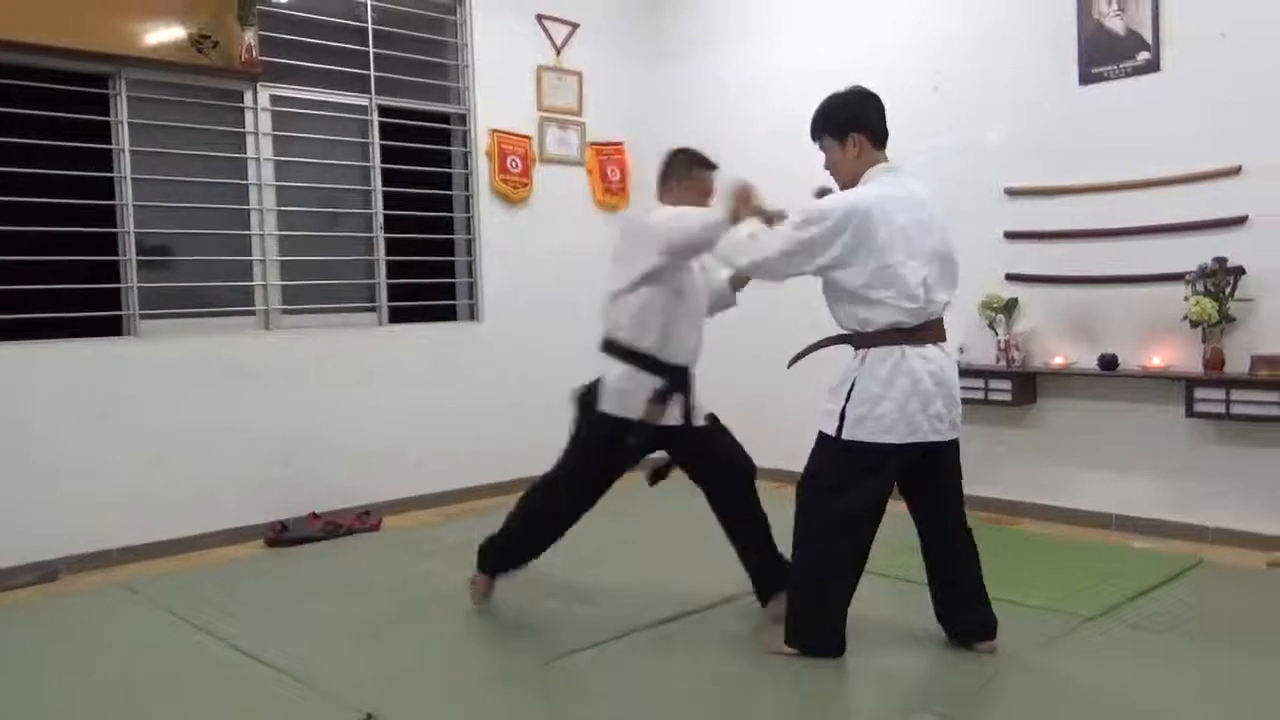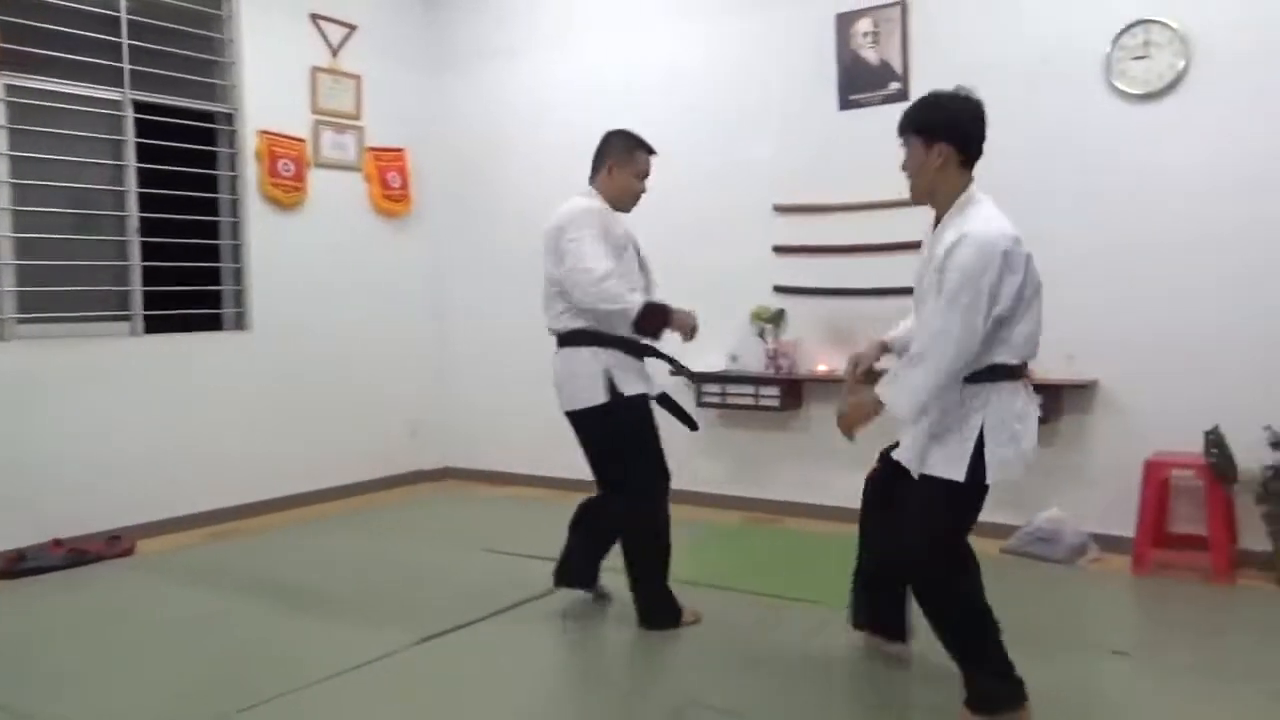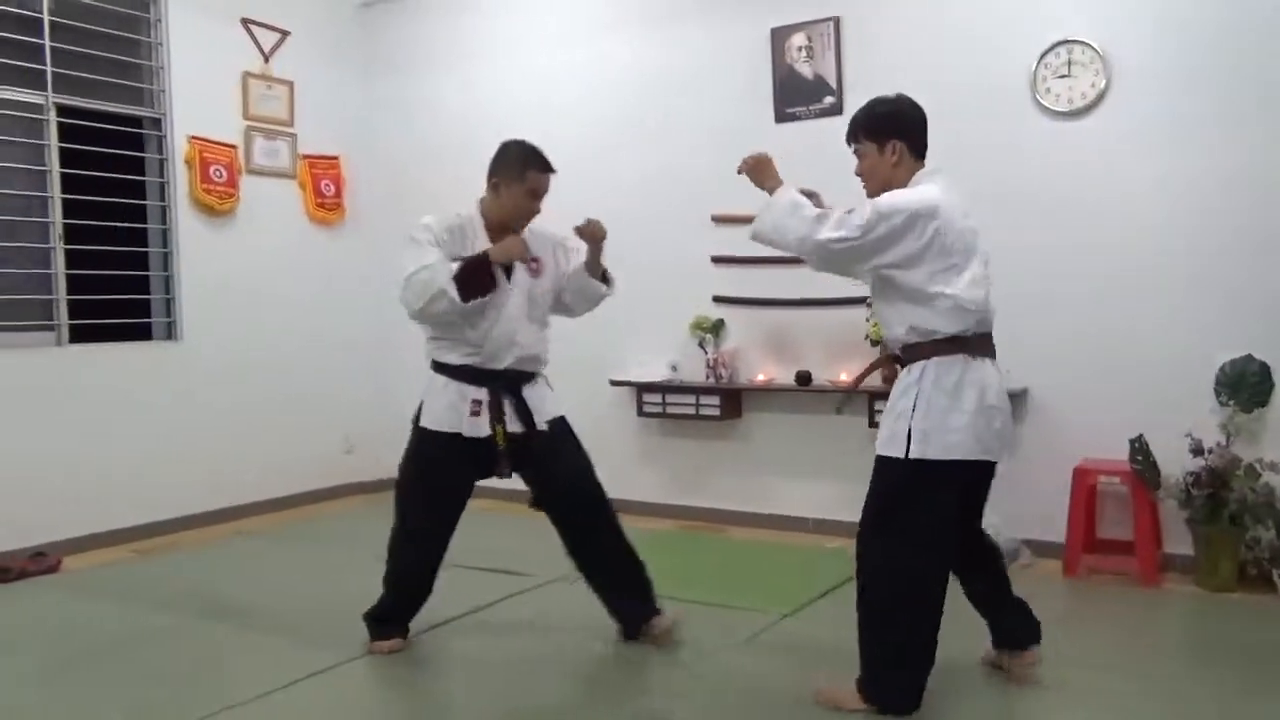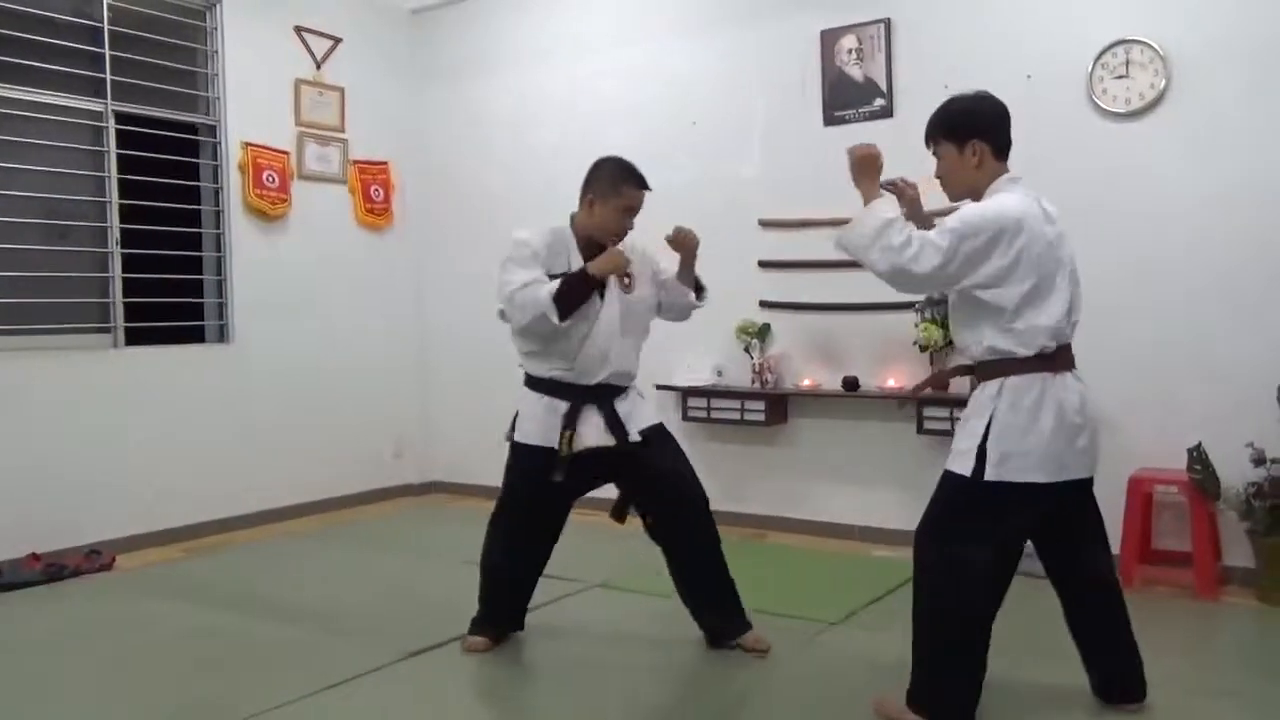
dt=1s
person 1, frame 1
left shoulder: (848, 208)
right shoulder: (918, 200)
left elbow: (761, 257)
left wrist: (747, 219)
left hip: (882, 377)
right hip: (932, 369)
left knee: (828, 505)
right knee: (938, 506)
left ankle: (811, 633)
right ankle: (974, 625)
person 1, frame 2
left shoulder: (980, 239)
right shoulder: (954, 225)
left elbow: (950, 346)
left wrist: (876, 398)
right wrist: (888, 347)
left hip: (978, 414)
right hip: (955, 405)
left knee: (931, 550)
right knee: (886, 500)
right ankle: (884, 622)
person 1, frame 3
left shoulder: (913, 208)
right shoulder: (935, 206)
left elbow: (827, 244)
right elbow: (858, 251)
left wrist: (775, 189)
right wrist: (798, 201)
left hip: (940, 391)
right hip: (973, 386)
left knee: (893, 541)
right knee: (954, 529)
right ankle: (1015, 637)
person 1, frame 4
left shoulder: (992, 219)
right shoulder: (1029, 210)
left elbow: (910, 267)
right elbow: (946, 265)
left wrist: (871, 193)
right wrist: (917, 219)
left hip: (1016, 409)
right hip: (1056, 402)
left knee: (952, 552)
right knee: (1077, 553)
person 2, frame 1
left shoulder: (682, 254)
right shoulder: (648, 226)
left elbow: (705, 299)
right elbow: (689, 229)
left wrist: (738, 280)
right wrist: (734, 209)
left hip: (671, 392)
right hip: (627, 390)
left knee: (731, 476)
right knee: (574, 484)
left ankle: (773, 583)
right ankle: (494, 563)
person 2, frame 2
left shoulder: (607, 222)
right shoulder: (584, 218)
right elbow: (598, 293)
left wrist: (660, 316)
right wrist: (665, 314)
left hip: (608, 370)
right hip: (598, 371)
left knee: (623, 482)
right knee: (644, 485)
left ankle: (577, 566)
right ankle: (657, 606)
person 2, frame 3
left shoulder: (541, 242)
right shoulder: (439, 233)
left elbow: (576, 300)
right elbow: (420, 298)
left wrist: (594, 255)
right wrist: (489, 262)
left hip: (525, 399)
right hip: (456, 399)
left knee: (581, 500)
right knee: (421, 515)
left ankle: (637, 612)
right ankle: (390, 621)
person 2, frame 4
left shoulder: (632, 258)
right shoulder: (533, 249)
left elbow: (678, 304)
right elbow: (524, 316)
left wrist: (688, 260)
right wrist: (590, 276)
left hip: (620, 412)
right hip: (551, 414)
left knee: (684, 508)
right knee: (520, 523)
left ankle: (726, 623)
right ankle: (495, 619)
